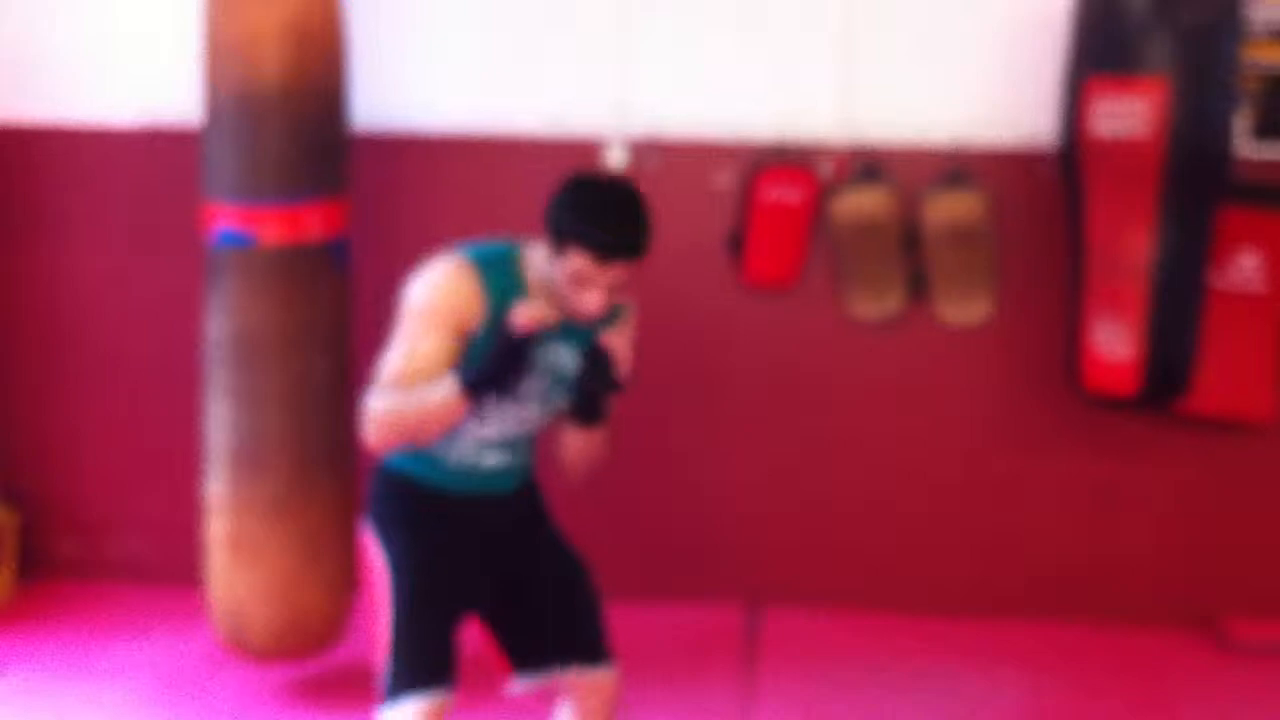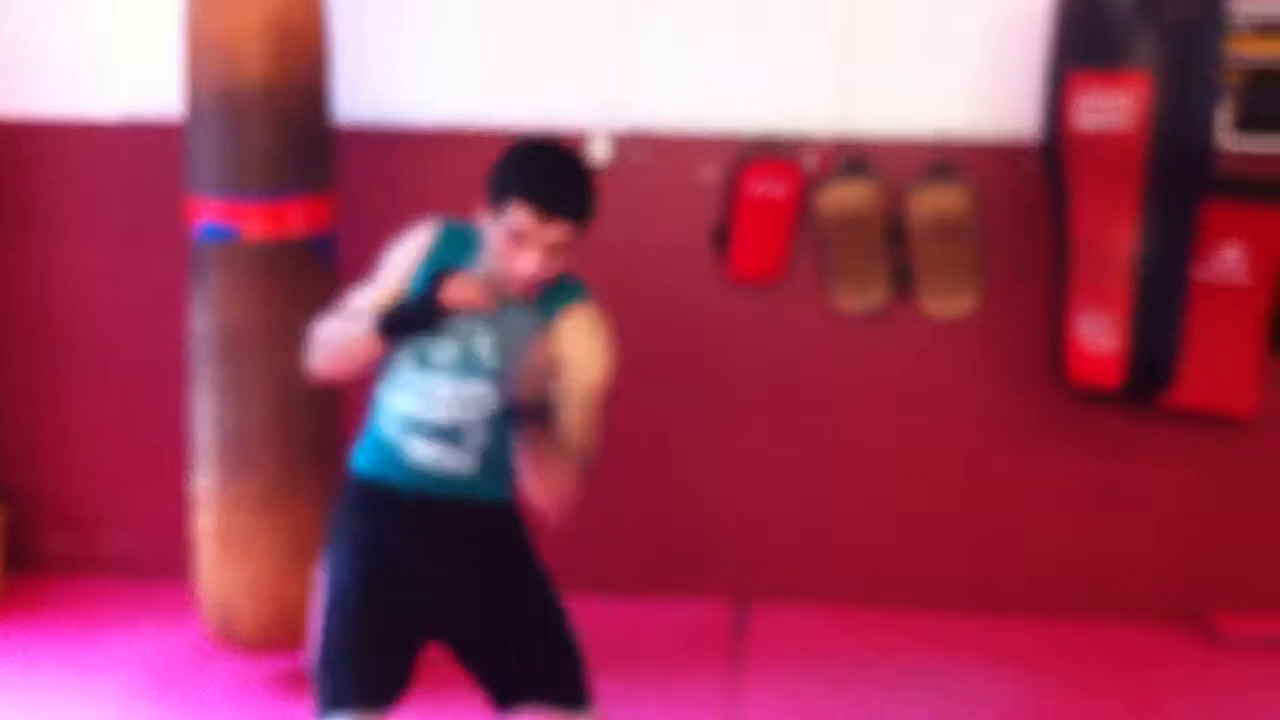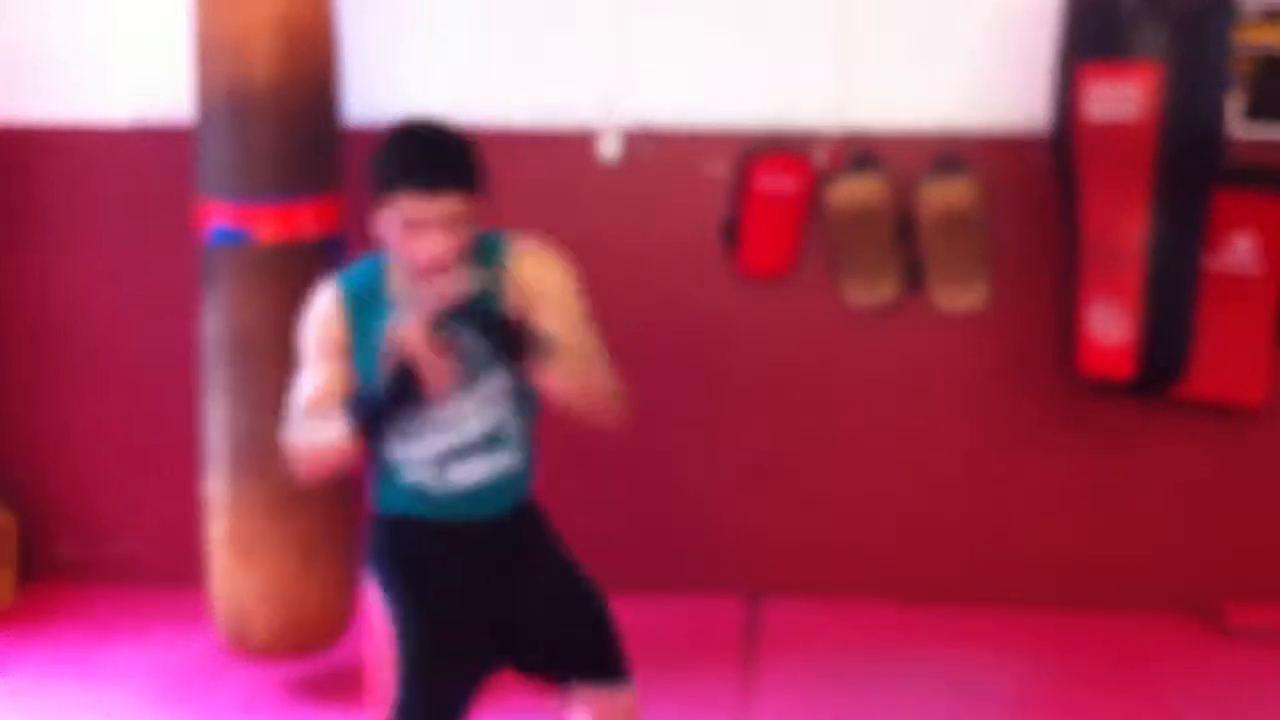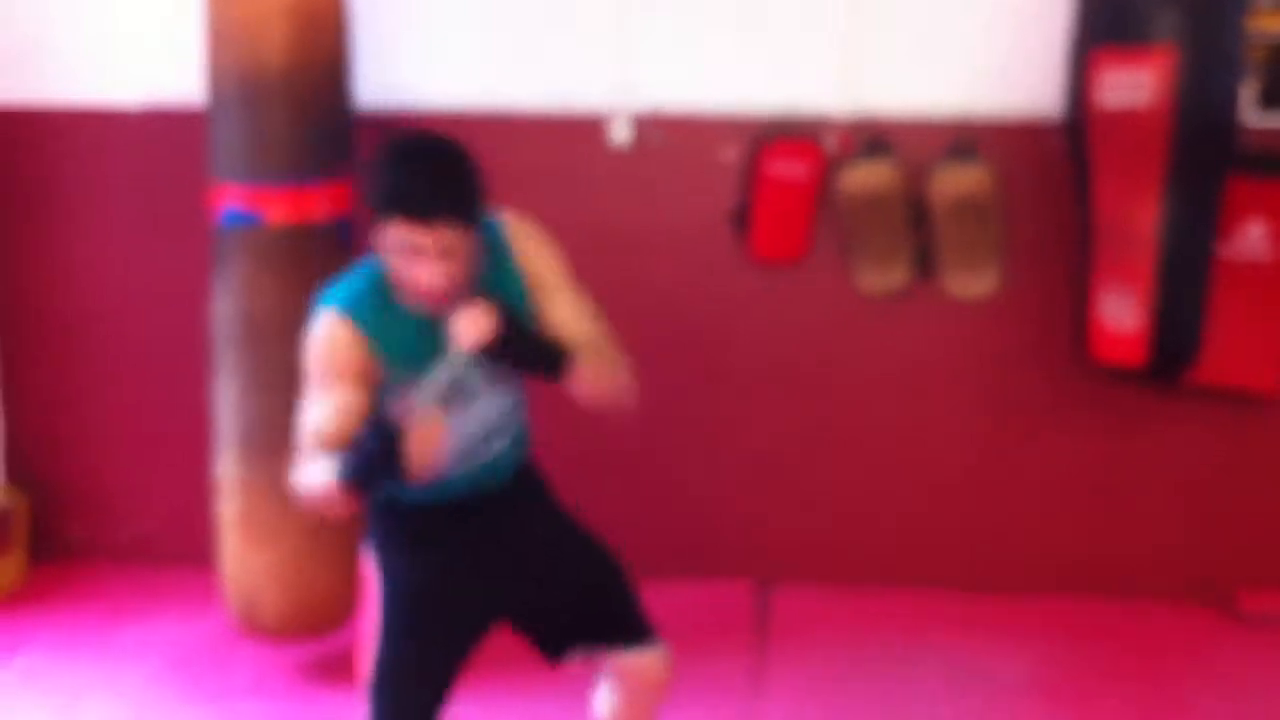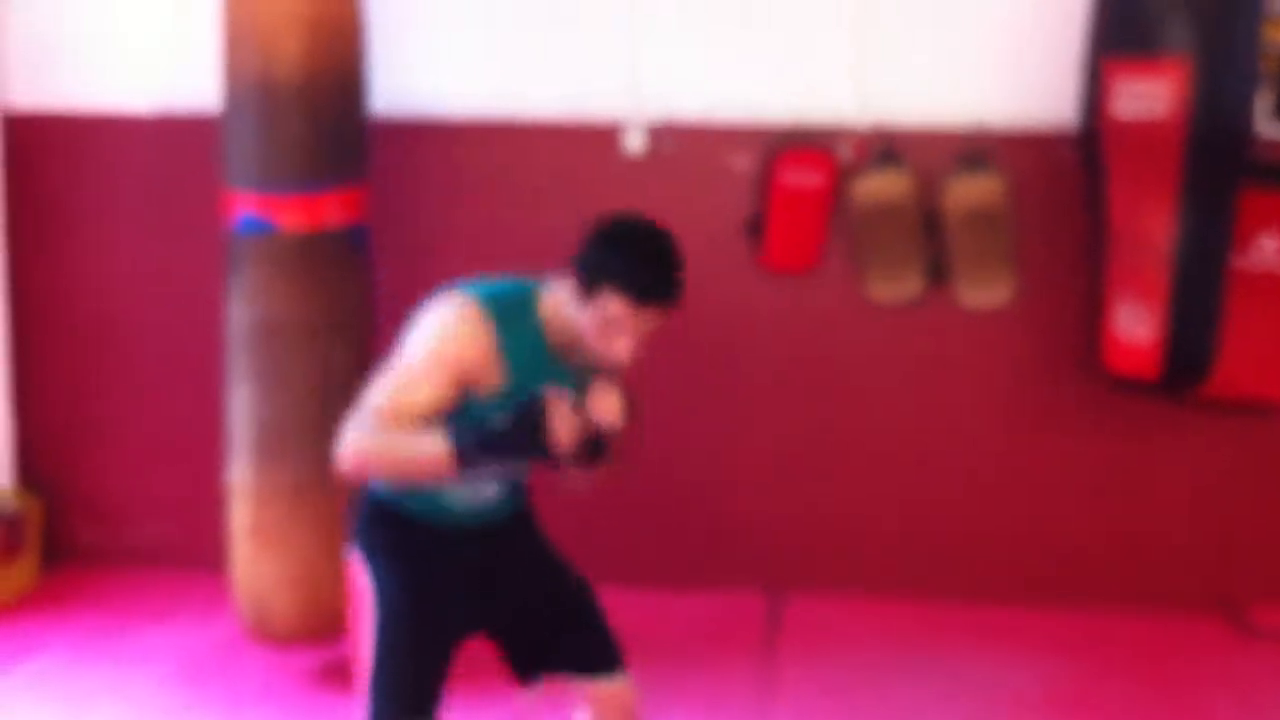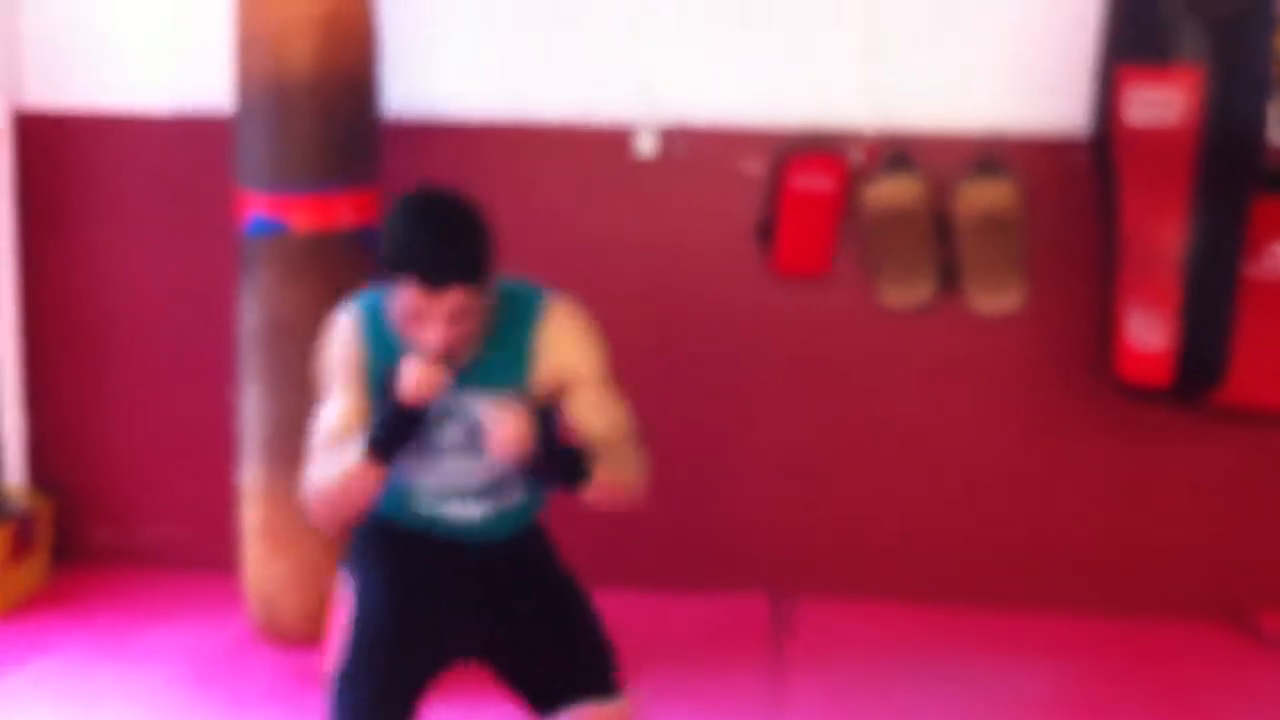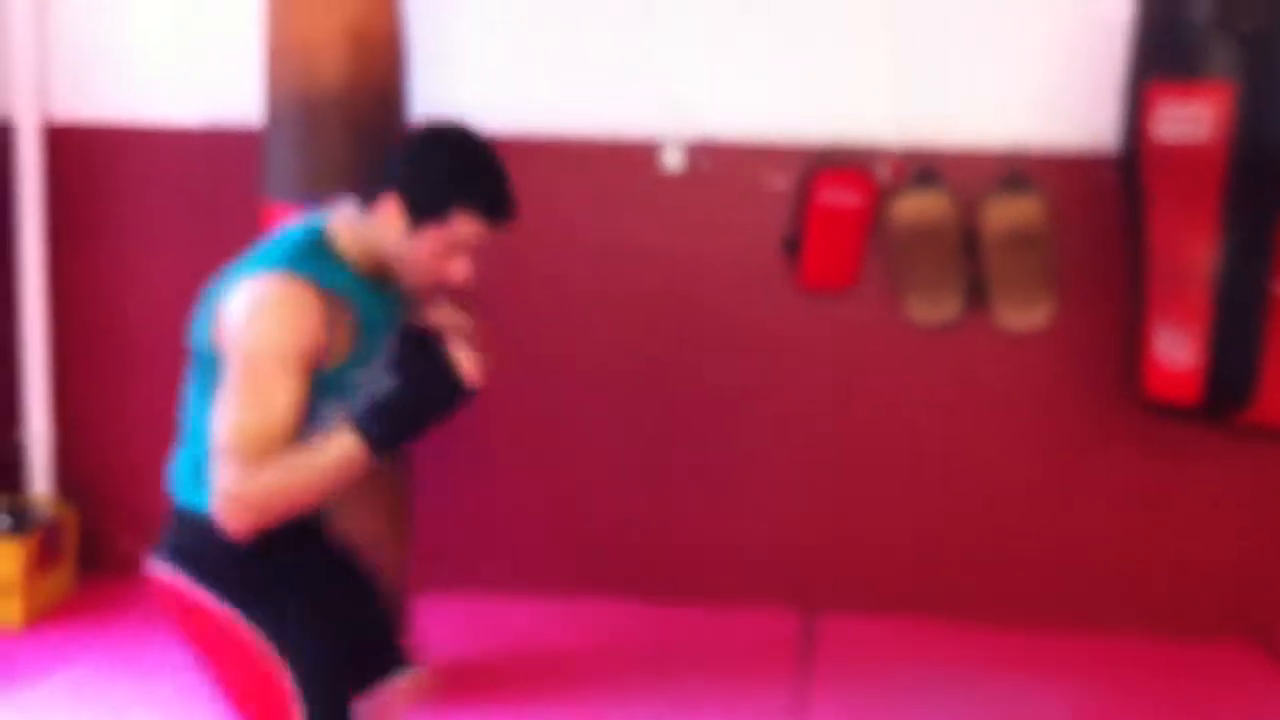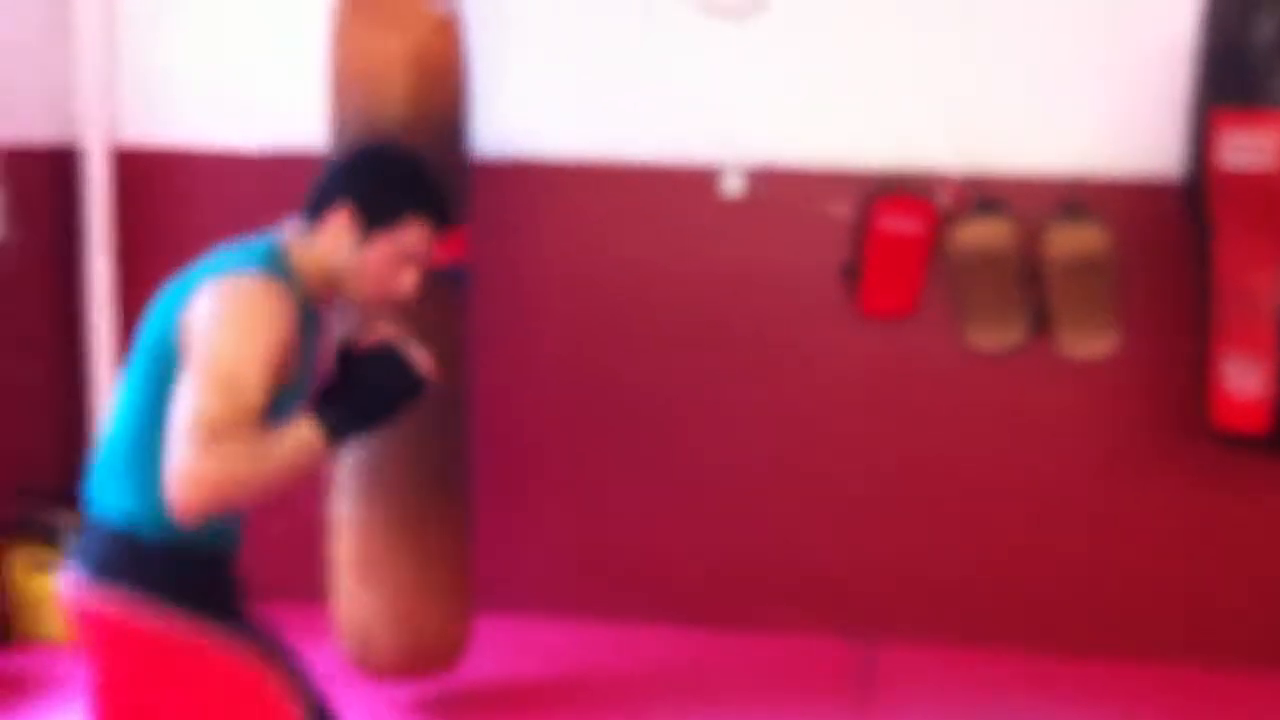
dt=0.3s
person 1, frame 1
left shoulder: (610, 316)
right shoulder: (457, 284)
left elbow: (579, 461)
right elbow: (380, 426)
left wrist: (592, 397)
right wrist: (487, 373)
left hip: (510, 506)
right hip: (419, 504)
person 1, frame 2
left shoulder: (576, 323)
right shoulder: (429, 247)
left elbow: (553, 496)
right elbow: (324, 355)
left wrist: (532, 412)
right wrist: (401, 319)
left hip: (485, 532)
right hip: (382, 521)
person 1, frame 3
left shoulder: (524, 266)
right shoulder: (342, 304)
left elbow: (604, 404)
right elbow: (305, 455)
left wrist: (509, 337)
right wrist: (378, 411)
left hip: (515, 534)
right hip: (417, 547)
person 1, frame 4
left shoulder: (510, 243)
right shoulder: (344, 323)
left elbow: (617, 385)
right elbow: (310, 479)
left wrist: (533, 350)
right wrist: (363, 467)
left hip: (516, 502)
right hip: (421, 530)
left knee: (644, 665)
person 1, frame 5
left shoulder: (604, 342)
right shoulder: (466, 326)
left elbow: (574, 458)
right elbow: (356, 450)
left wrist: (597, 439)
right wrist: (491, 443)
left hip: (501, 529)
right hip: (408, 535)
person 1, frame 6
left shoulder: (556, 329)
right shoulder: (356, 331)
left elbow: (630, 477)
right elbow: (323, 505)
left wrist: (552, 457)
right wrist: (384, 436)
left hip: (512, 557)
right hip: (403, 558)
person 1, frame 7
left shoulder: (375, 259)
right shoulder: (280, 302)
right elbow: (239, 503)
left wrist: (433, 348)
right wrist: (391, 418)
left hip: (300, 531)
right hip: (232, 559)
person 1, frame 8
left shoulder: (230, 278)
right shoulder: (254, 301)
right elbow: (197, 483)
left wrist: (346, 382)
right wrist: (346, 416)
right hip: (167, 583)
